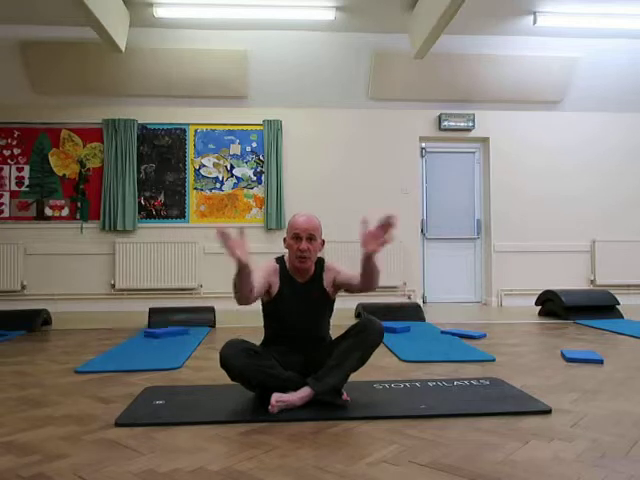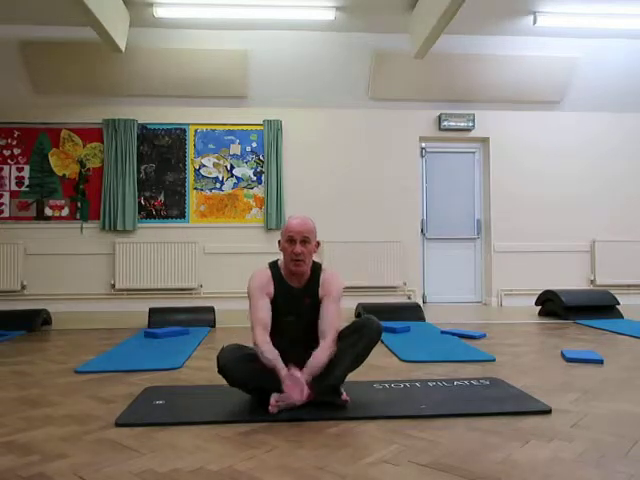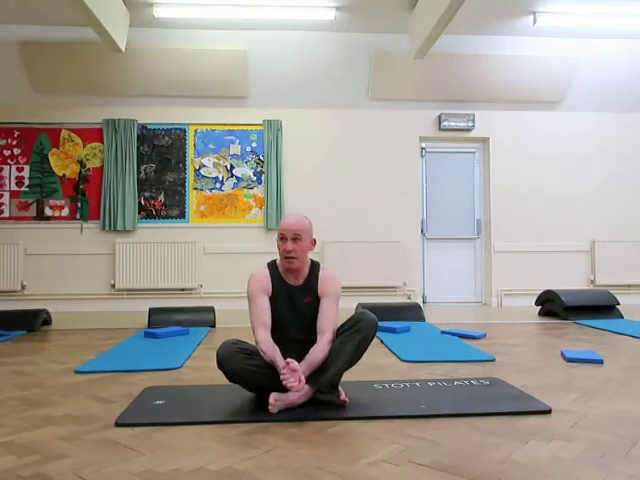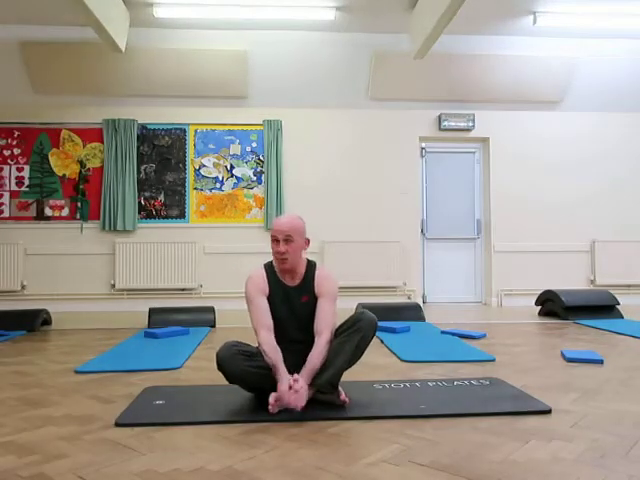
dt=0.5s
person 1, frame 1
left shoulder: (329, 274)
right shoulder: (271, 272)
left elbow: (366, 285)
right elbow: (244, 298)
left wrist: (368, 257)
right wrist: (243, 265)
left hip: (320, 359)
right hip: (277, 360)
left knee: (372, 328)
right knee: (231, 353)
left ankle: (304, 393)
right ankle: (322, 388)
person 1, frame 2
left shoulder: (329, 280)
right shoulder: (261, 279)
left elbow: (328, 340)
right elbow: (260, 336)
left wrist: (304, 377)
right wrist: (283, 373)
left hip: (315, 361)
right hip: (277, 363)
left knee: (370, 326)
right knee: (227, 358)
left ankle: (307, 389)
right ankle: (321, 391)
person 1, frame 3
left shoulder: (327, 279)
right shoulder: (261, 279)
left elbow: (326, 336)
right elbow: (261, 333)
left wrist: (303, 370)
right wrist: (282, 367)
left hip: (314, 361)
right hip: (276, 361)
left knee: (366, 320)
right knee: (227, 353)
left ankle: (305, 391)
right ankle: (320, 389)
person 1, frame 4
left shoulder: (323, 279)
right shoulder: (258, 280)
left elbow: (323, 337)
right elbow: (265, 335)
left wrist: (303, 380)
right wrist: (283, 376)
left hip: (313, 359)
right hip: (277, 360)
left knee: (366, 321)
right knee: (227, 355)
left ankle: (310, 387)
right ankle: (321, 389)
